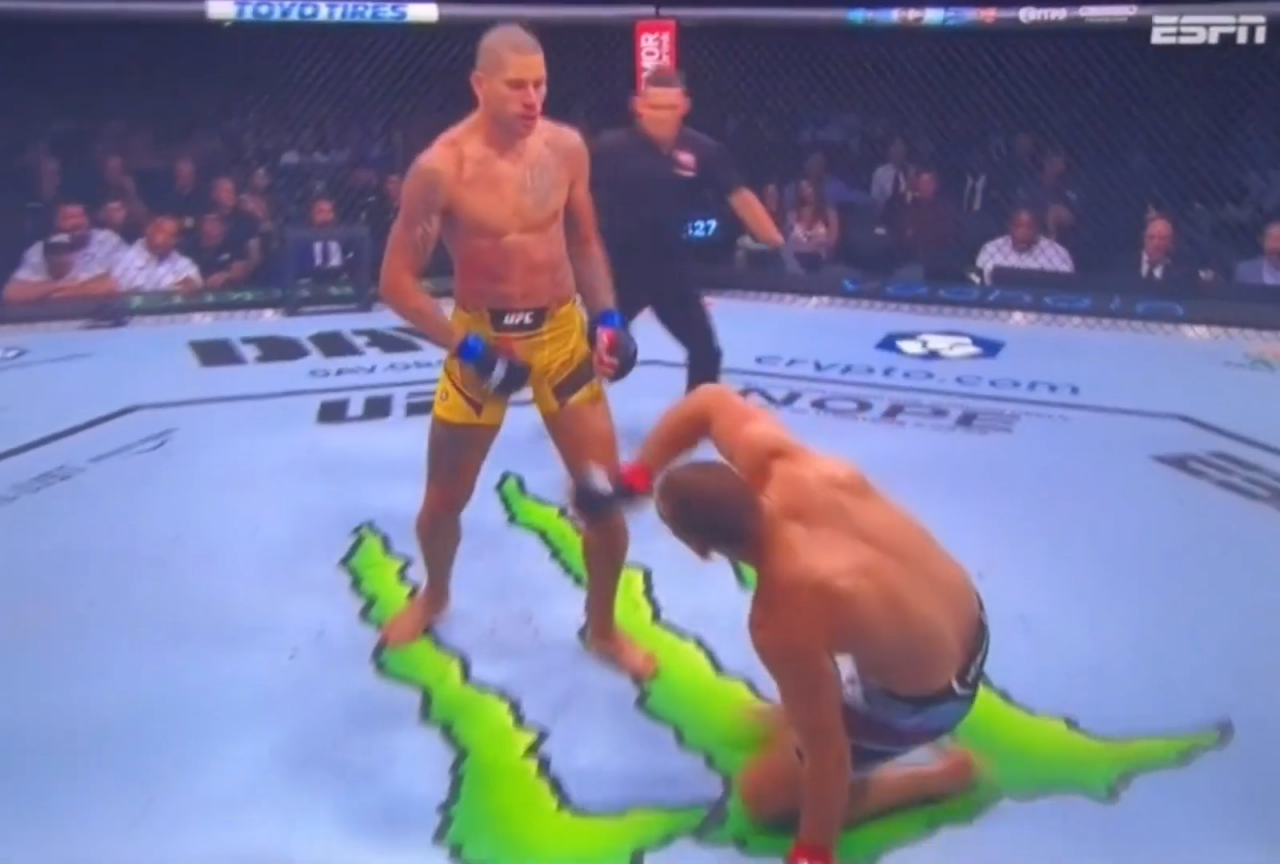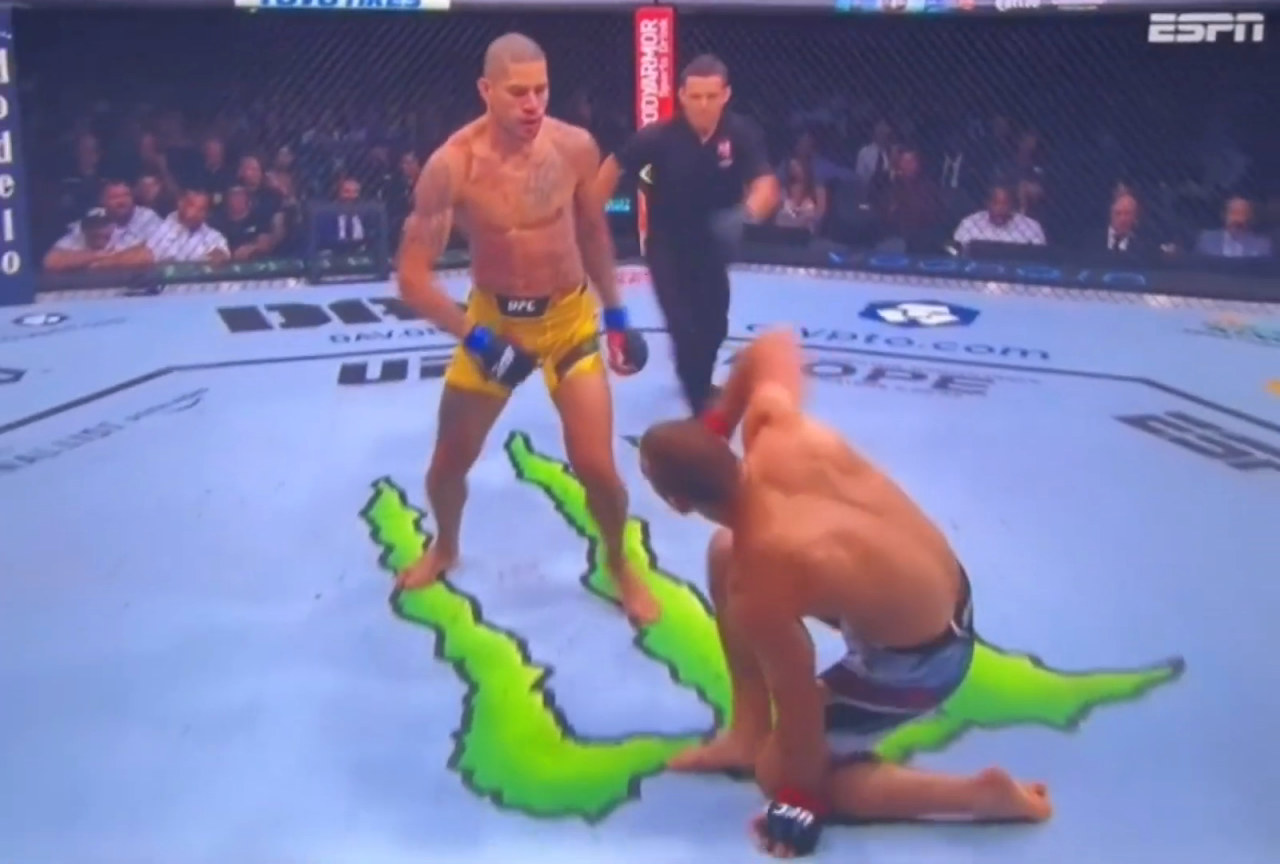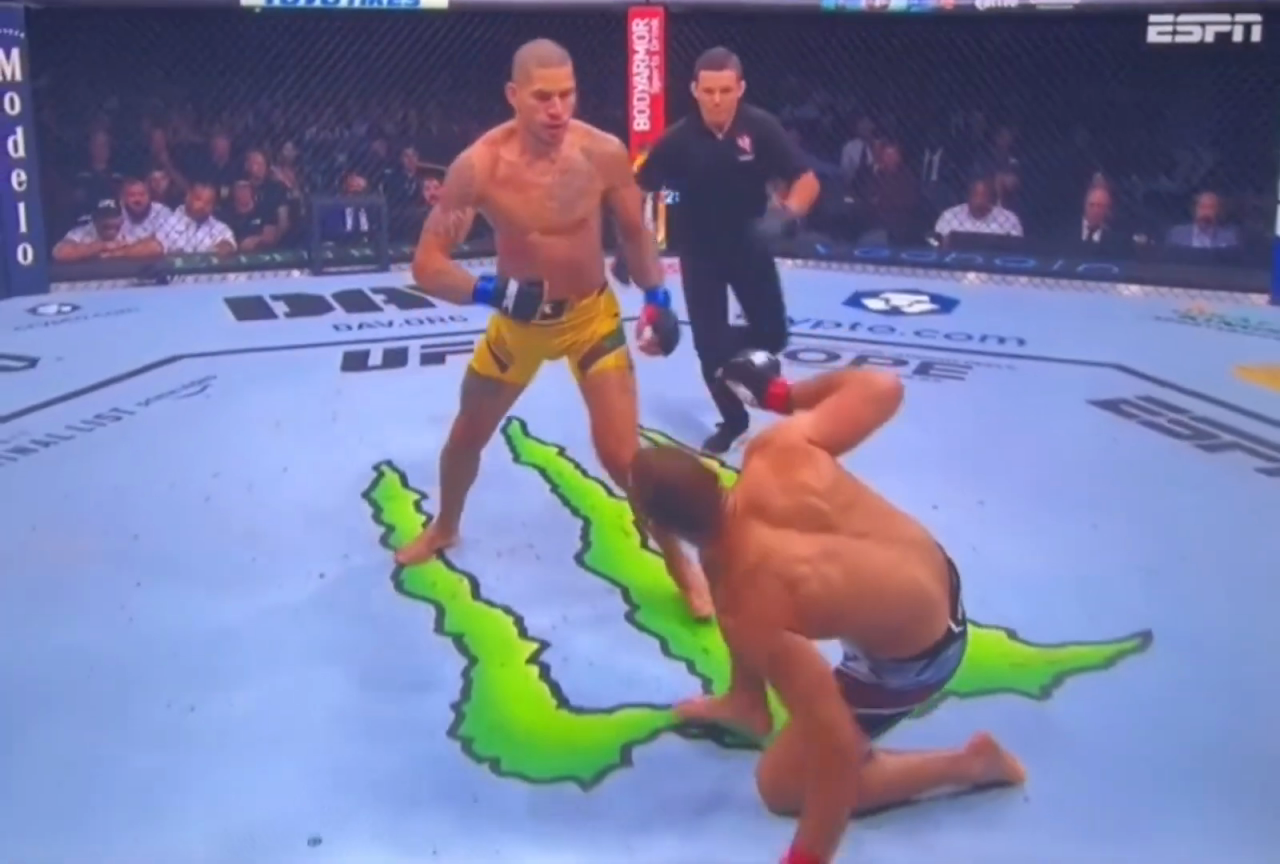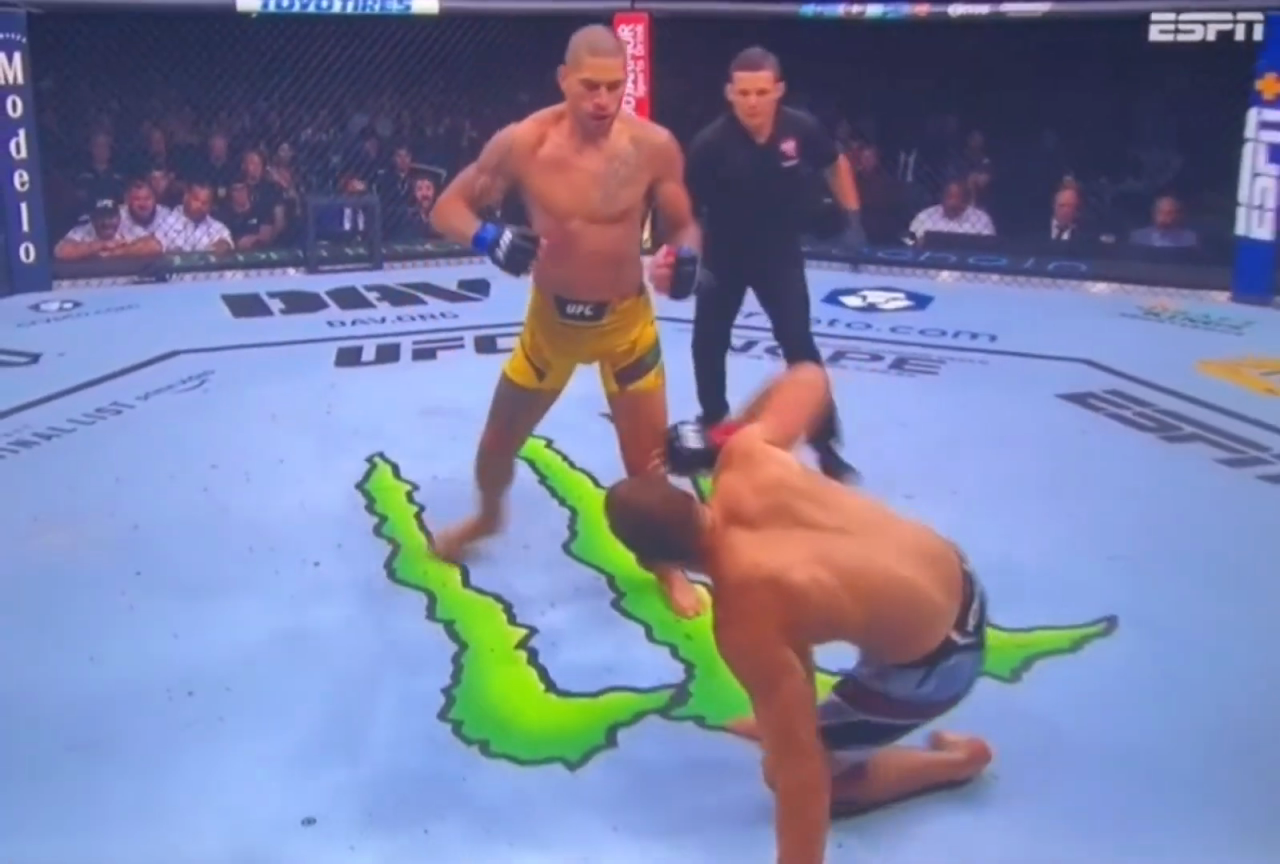
dt=0.4s
person 1, frame 1
left shoulder: (565, 148)
right shoulder: (440, 168)
right elbow: (396, 282)
left wrist: (609, 318)
right wrist: (469, 349)
left hip: (561, 334)
right hip: (482, 343)
right knee: (443, 504)
left ankle: (602, 627)
right ankle: (434, 595)
person 1, frame 2
left shoulder: (576, 147)
right shoulder: (451, 166)
right elbow: (413, 277)
left wrist: (616, 316)
right wrist: (478, 341)
left hip: (569, 316)
right hip: (493, 319)
left knee: (597, 468)
right knee: (448, 464)
left ankle: (619, 563)
right ankle: (444, 548)
person 1, frame 3
left shoulder: (605, 154)
right shoulder: (477, 166)
left elbow: (635, 234)
right elbow: (427, 264)
left wrist: (657, 298)
right wrist: (489, 290)
left hip: (591, 315)
right hip: (517, 316)
left knee: (624, 457)
right knee: (465, 438)
left ankle: (679, 564)
right ankle: (445, 526)
person 1, frame 4
left shoulder: (654, 147)
right shoulder: (522, 143)
left elbow: (683, 225)
right elbow: (445, 207)
left wrist: (686, 257)
right wrist: (488, 238)
left hip: (626, 321)
right hip: (550, 319)
left knee: (645, 469)
right knee: (498, 443)
left ankle: (667, 565)
right ankle: (488, 516)
person 2, frame 1
left shoulder: (782, 621)
right shoulder: (784, 464)
left elbow: (827, 756)
right elbow: (712, 402)
right wrist: (632, 481)
left hip: (920, 703)
left knee: (761, 792)
left ankle: (944, 773)
person 2, frame 2
left shoulder: (758, 587)
right shoulder: (775, 427)
left elbow: (801, 715)
right elbow: (775, 344)
left wrist: (798, 799)
right wrist: (715, 422)
left hip: (918, 659)
right hip: (947, 587)
left knee: (777, 772)
right knee: (722, 554)
left ankle: (980, 793)
right ankle: (746, 734)
person 2, frame 3
left shoulder: (750, 612)
right shoulder: (777, 452)
left elbow: (838, 747)
right elbow: (884, 387)
right wrist: (786, 394)
left hip: (912, 659)
right hip: (936, 575)
left knee: (782, 785)
right knee: (716, 553)
left ankle: (969, 762)
right ankle: (746, 702)
person 2, frame 4
left shoulder: (744, 624)
right shoulder: (746, 459)
left elbow: (803, 773)
right elbow: (808, 378)
right wrist: (722, 437)
left hip: (931, 665)
right hip: (955, 580)
left knee: (785, 773)
left ankle: (955, 761)
right ankle: (800, 713)
person 3, frame 1
left shoulder: (700, 150)
right shoulder: (613, 146)
left elbow: (740, 198)
left wrist: (779, 247)
left hip: (667, 268)
right hip: (617, 267)
left knee: (705, 349)
person 3, frame 2
left shoulder: (741, 135)
right shoulder: (659, 136)
left elbow: (765, 186)
right elbow: (614, 167)
left wrist: (743, 215)
left hip: (711, 247)
right hip: (666, 248)
left knee: (714, 327)
right knee: (686, 328)
left ankle: (698, 383)
person 3, frame 3
left shoulder: (762, 128)
right shoulder: (678, 139)
left elbow: (807, 182)
right elbow: (642, 189)
left wrist: (783, 217)
left hip: (751, 248)
right hip: (699, 251)
left knee: (772, 334)
right knee: (708, 340)
left ankle: (727, 348)
right ankle: (732, 418)
person 3, frame 4
left shoulder: (802, 129)
right shoulder: (710, 143)
left elbow: (834, 162)
left wrist: (852, 218)
left hip: (780, 255)
right hip: (723, 257)
left knee: (799, 347)
right knee: (708, 343)
left ankle: (823, 444)
right ankle: (715, 419)
